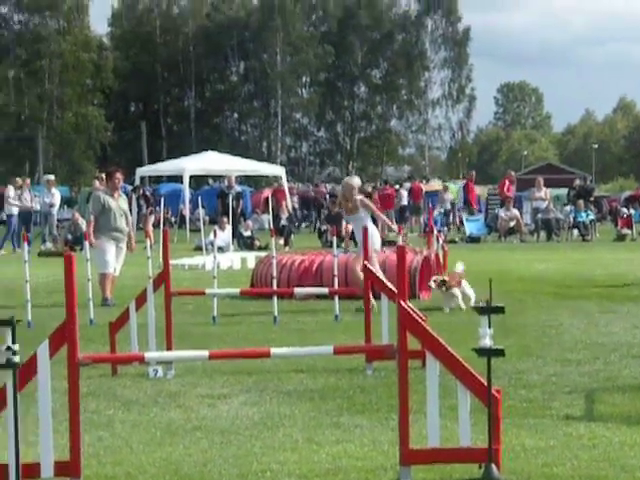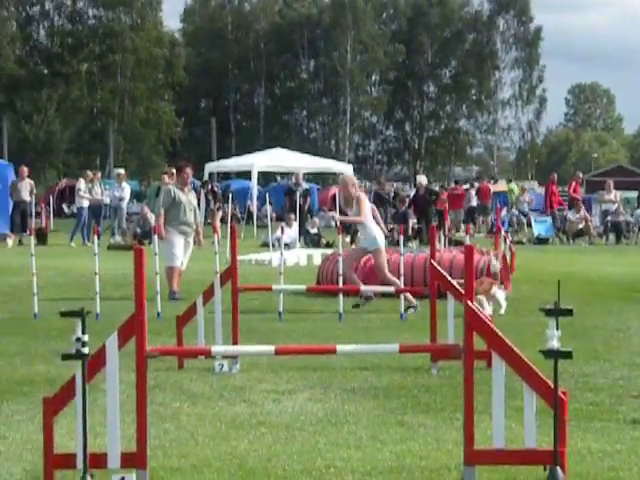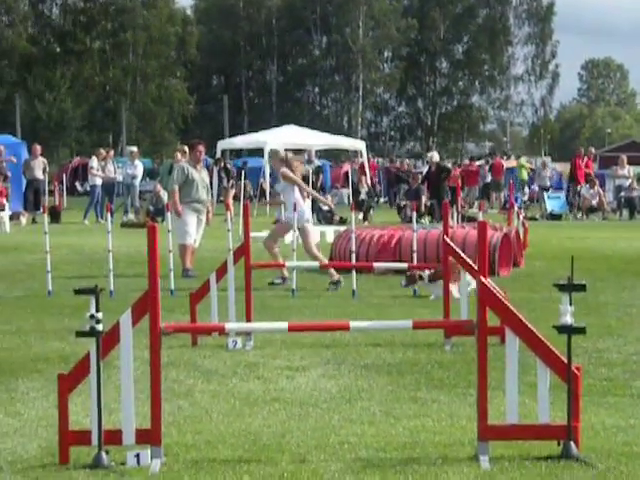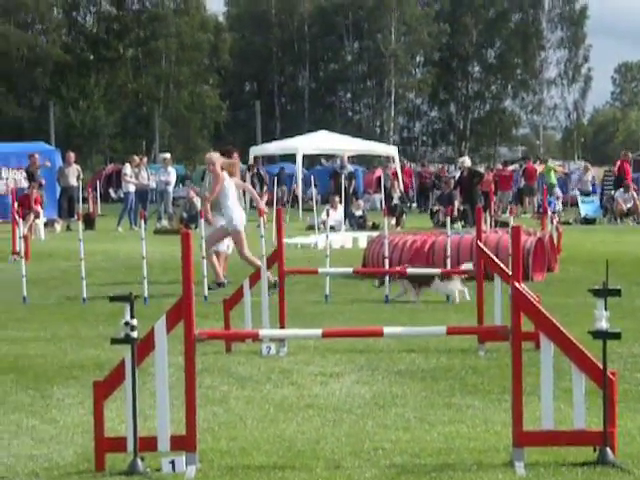
dt=0.3s
person 1, frame 1
left shoulder: (123, 198)
right shoulder: (99, 195)
left elbow: (128, 219)
right elbow: (91, 216)
left wrist: (131, 237)
right wrist: (90, 234)
left hip: (121, 239)
right hip: (105, 238)
left knee: (115, 270)
right knee: (106, 269)
left ankle: (110, 297)
right ankle: (105, 297)
person 1, frame 2
left shoulder: (192, 193)
right shoulder: (170, 190)
left elbow: (196, 215)
right elbow: (161, 210)
left wrist: (199, 233)
right wrist: (160, 227)
left hip: (189, 233)
right hip: (174, 231)
left knee: (182, 264)
right knee: (174, 262)
left ankle: (177, 290)
right ankle: (173, 291)
person 1, frame 3
left shoulder: (204, 171)
right shoulder: (182, 167)
left elbow: (207, 192)
right elbow: (174, 186)
left wrist: (209, 210)
right wrist: (176, 204)
left hip: (201, 211)
right hip: (186, 209)
left knee: (195, 241)
right knee: (187, 239)
left ankle: (190, 268)
right ankle: (186, 269)
person 1, frame 4
left shoulder: (235, 177)
right shoulder: (215, 173)
left elbow: (240, 198)
right elbow: (206, 193)
left wrist: (242, 215)
right wrist: (207, 212)
left hip: (233, 216)
right hip: (219, 215)
left knee: (227, 247)
right knee: (219, 245)
left ankle: (223, 274)
right ankle: (219, 275)
person 2, frame 1
left shoulder: (362, 201)
right shoulder: (342, 204)
left elbow: (379, 215)
left wrist: (393, 227)
left hip: (372, 239)
right hip: (362, 241)
left knee: (356, 269)
left ankle: (370, 302)
person 2, frame 2
left shoulder: (360, 197)
right shoulder: (348, 201)
left elbow: (362, 219)
right elbow: (373, 209)
left wrist: (342, 218)
right wrist: (383, 228)
left hip: (374, 238)
right hip: (365, 240)
left knee: (384, 275)
right knee: (345, 265)
left ankle: (411, 302)
right ankle: (365, 294)
person 2, frame 3
left shoulder: (283, 172)
right shoulder: (287, 172)
left elbow: (302, 186)
left wrist: (321, 199)
left hip: (297, 213)
right hip: (302, 214)
left knee: (269, 242)
right knee: (311, 251)
left ankle: (283, 275)
right ankle: (335, 278)
person 2, frame 4
left shoulder: (219, 176)
right shoulder: (228, 177)
left elbow: (210, 197)
right elbow: (247, 186)
right wrist: (259, 202)
left hip: (233, 218)
right hip: (232, 219)
left knee: (244, 255)
right knee: (207, 243)
left ankle: (271, 280)
right ankle: (220, 280)
